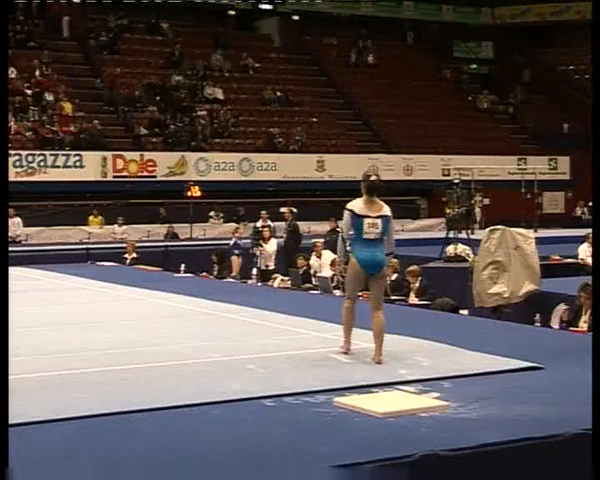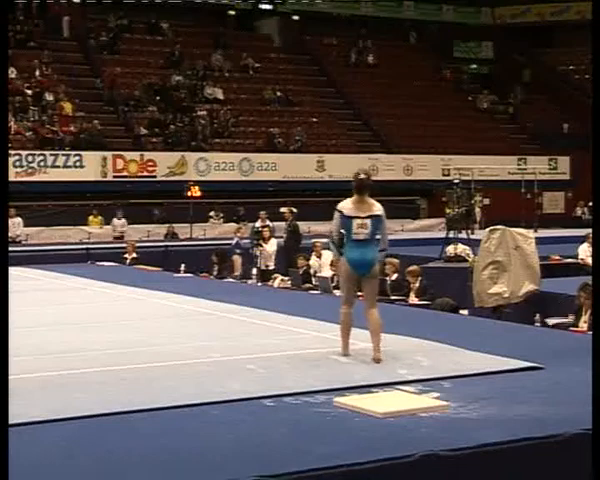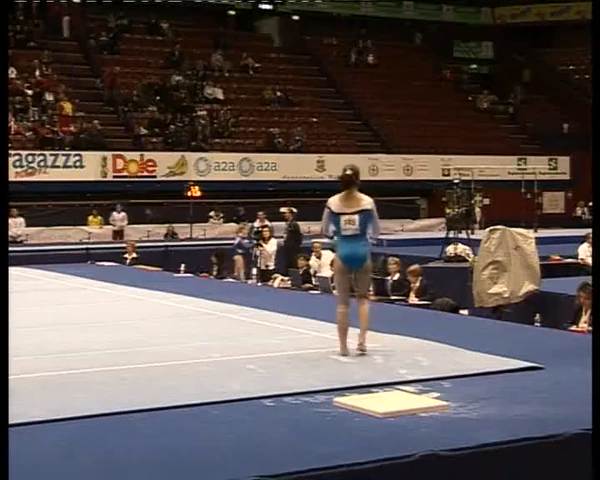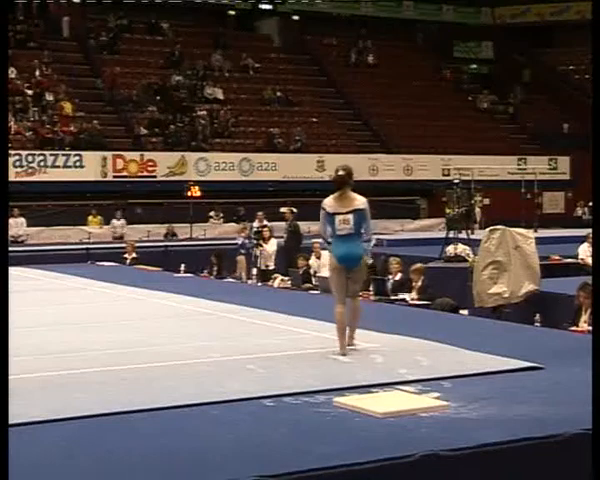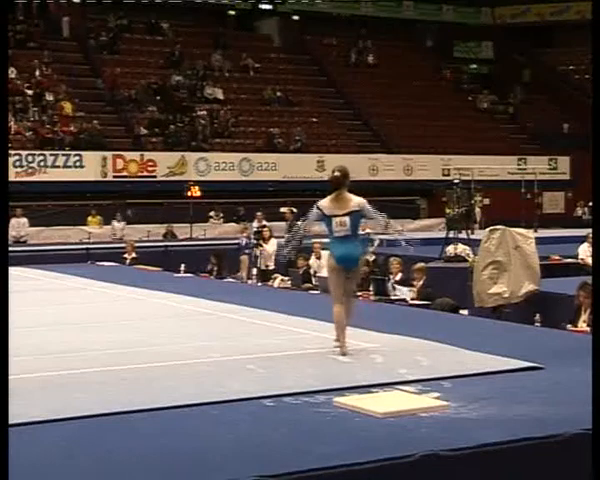
dt=0.2s
person 1, frame 1
left shoulder: (352, 206)
right shoulder: (386, 209)
left elbow: (344, 235)
right elbow: (390, 239)
left wrist: (342, 258)
right wrist: (387, 257)
left hip: (359, 259)
right hip: (378, 260)
left knee: (350, 300)
right knee: (377, 309)
left ankle: (346, 344)
right ankle: (378, 353)
person 1, frame 2
left shoulder: (343, 206)
right shoulder: (378, 208)
left elbow: (335, 235)
right elbow: (383, 238)
left wrist: (340, 249)
right wrist: (380, 250)
left hip: (350, 258)
right hip: (370, 259)
left knee: (347, 304)
right knee: (372, 307)
left ankle: (345, 347)
right ankle: (376, 350)
person 1, frame 3
left shoulder: (332, 202)
right shoulder: (368, 201)
left elbow: (325, 229)
right elbow: (376, 231)
left hip: (343, 254)
right hip: (362, 253)
left knee: (343, 302)
right knee: (363, 297)
left ankle: (343, 346)
right ankle: (362, 339)
person 1, frame 4
left shoulder: (327, 203)
right shoulder: (361, 201)
left elbow: (324, 232)
right elbow: (367, 230)
left hip: (338, 254)
right hip: (356, 253)
left knee: (340, 302)
right knee: (354, 297)
left ankle: (342, 345)
right ankle: (350, 337)
person 1, frame 5
left shoulder: (323, 204)
right shoulder: (358, 202)
left elbow: (307, 221)
right elbow: (376, 216)
left wrist: (302, 230)
right wrist: (386, 223)
left hip: (336, 255)
right hip: (354, 254)
left knee: (338, 302)
right knee: (349, 298)
left ankle: (342, 342)
right ankle: (341, 337)
